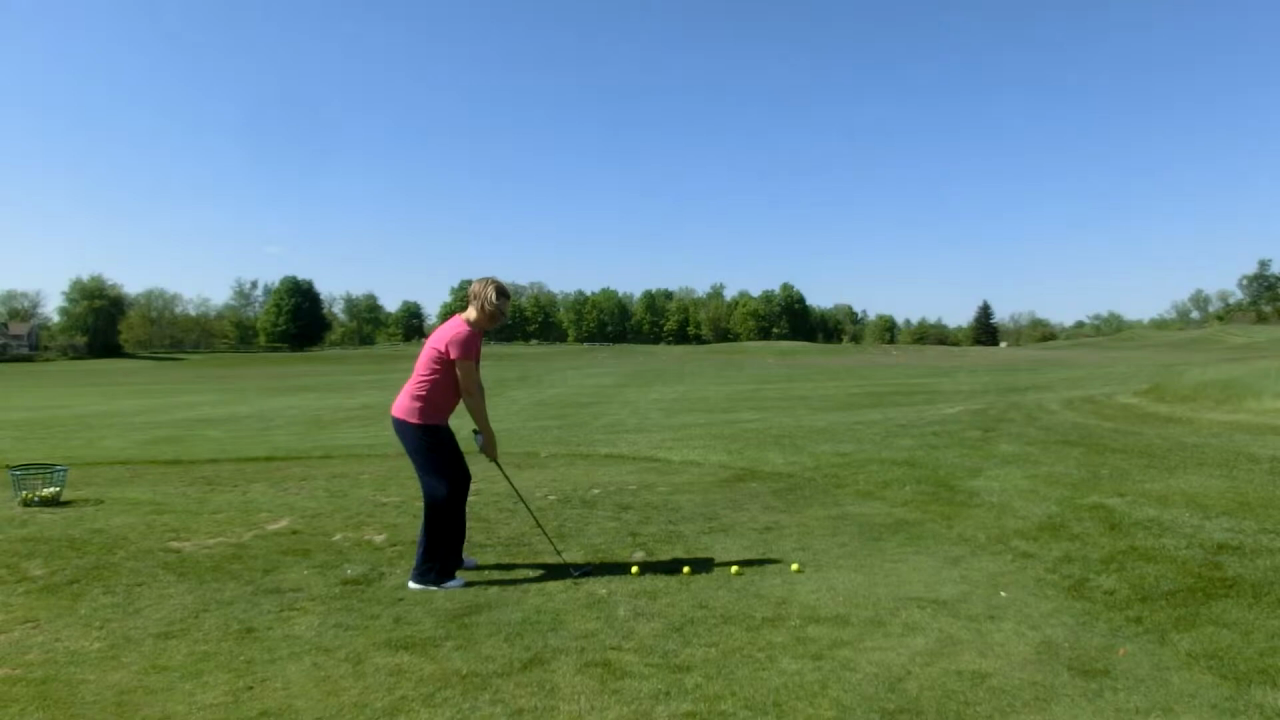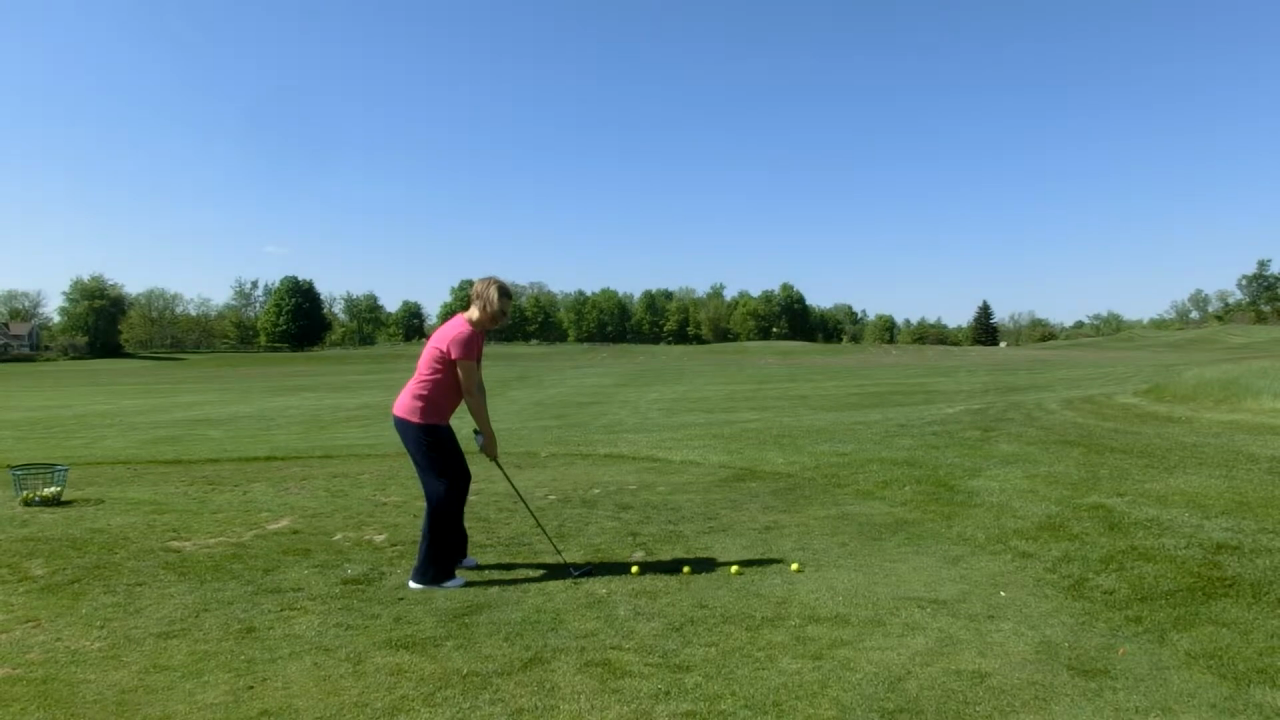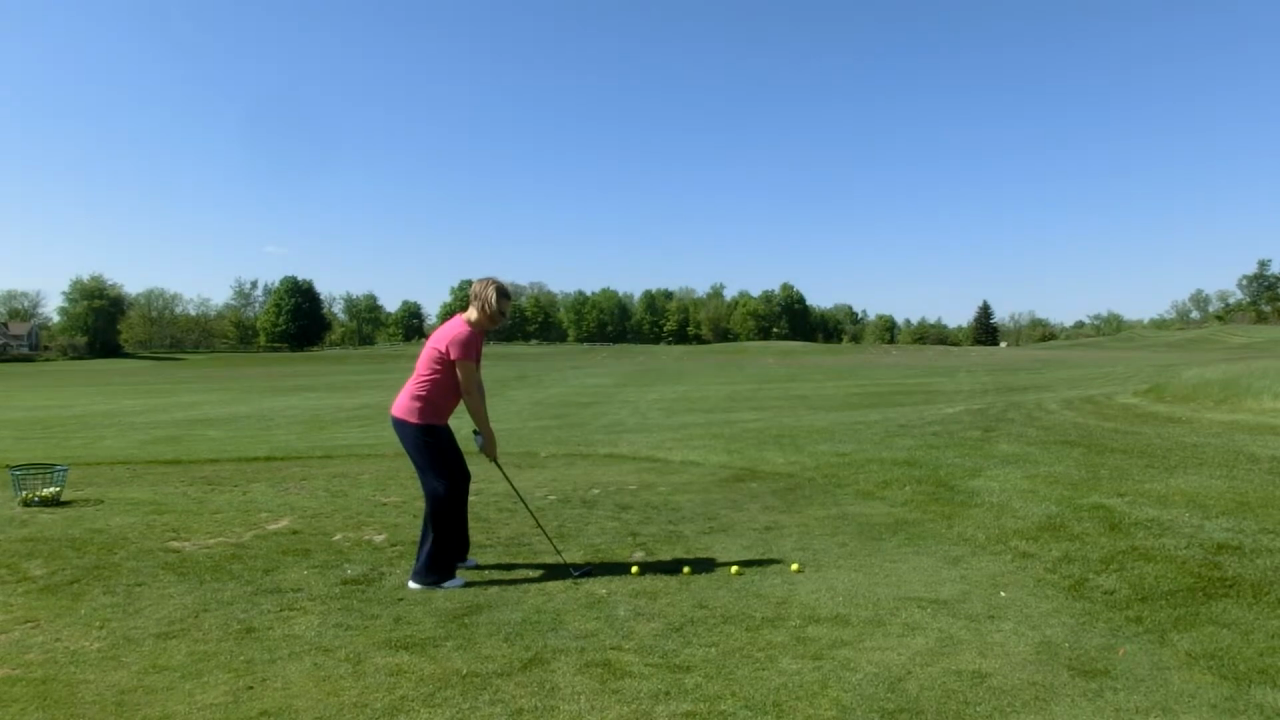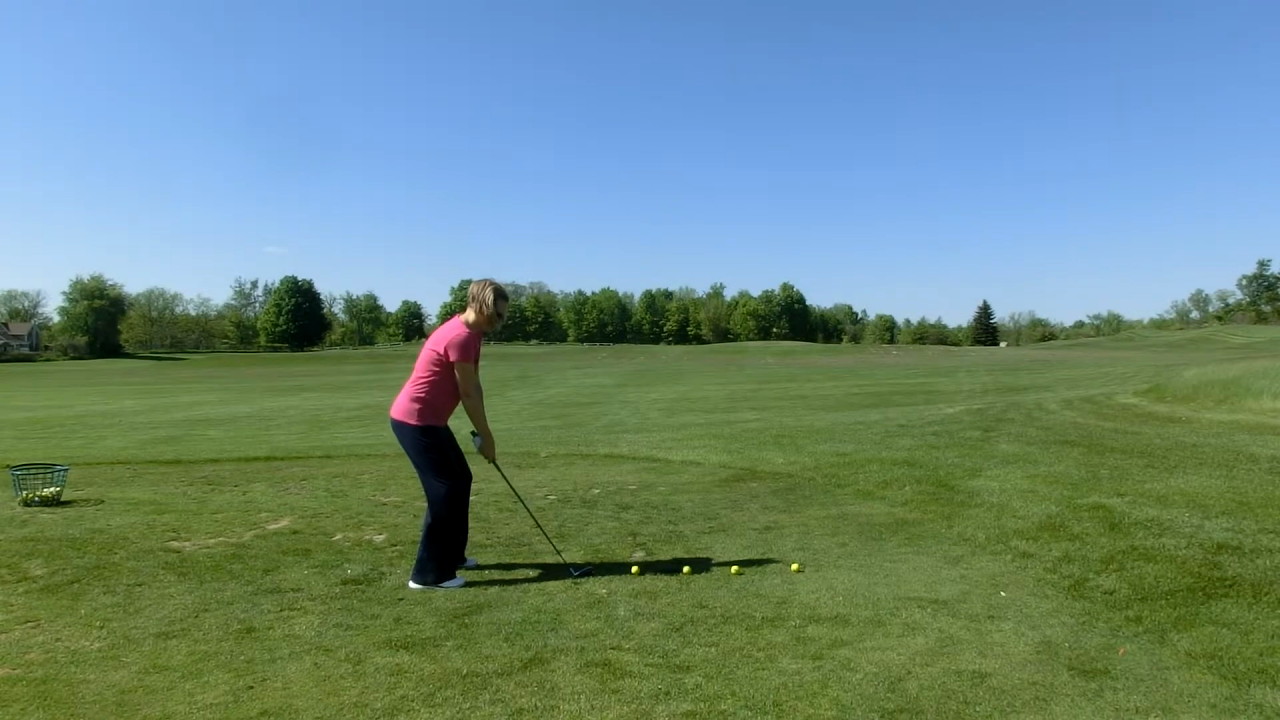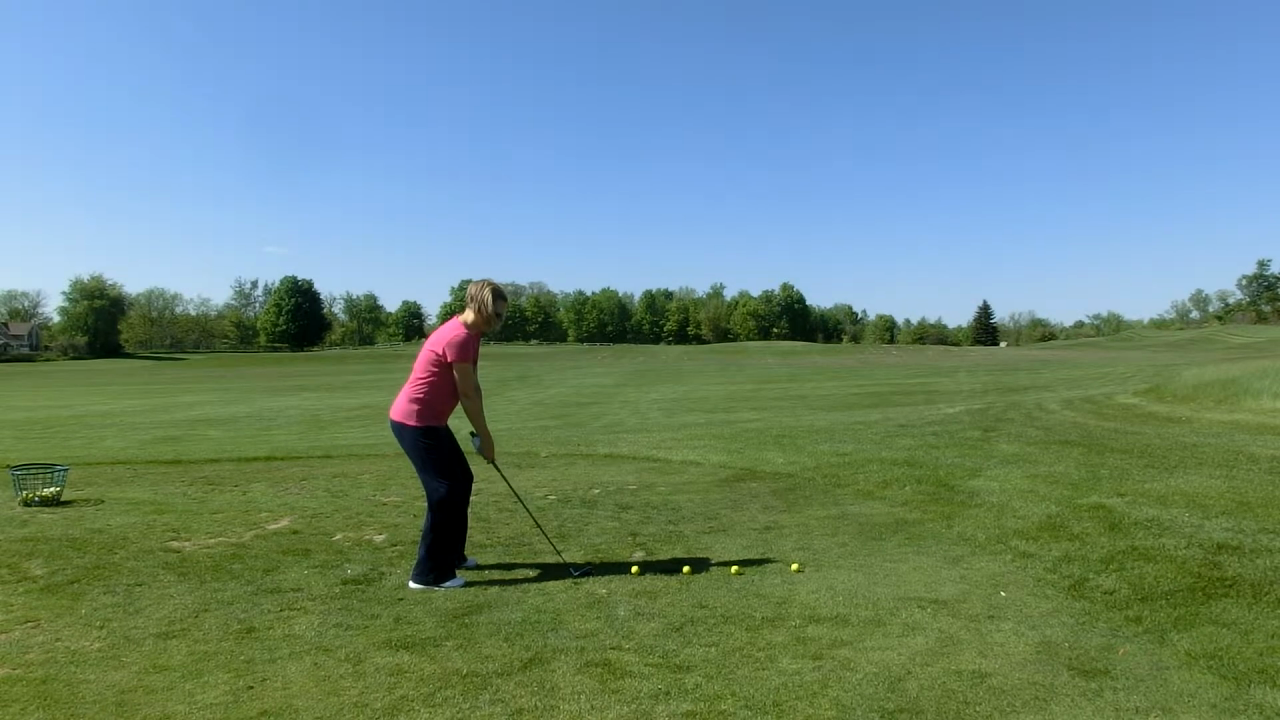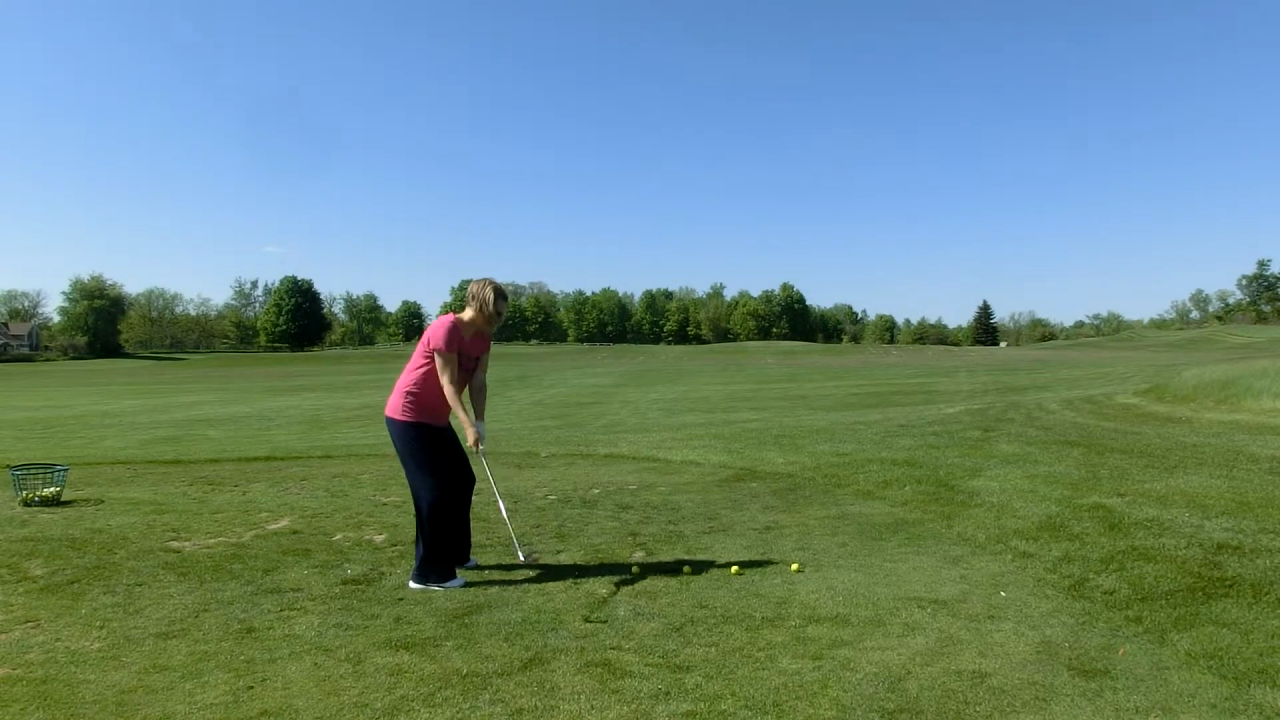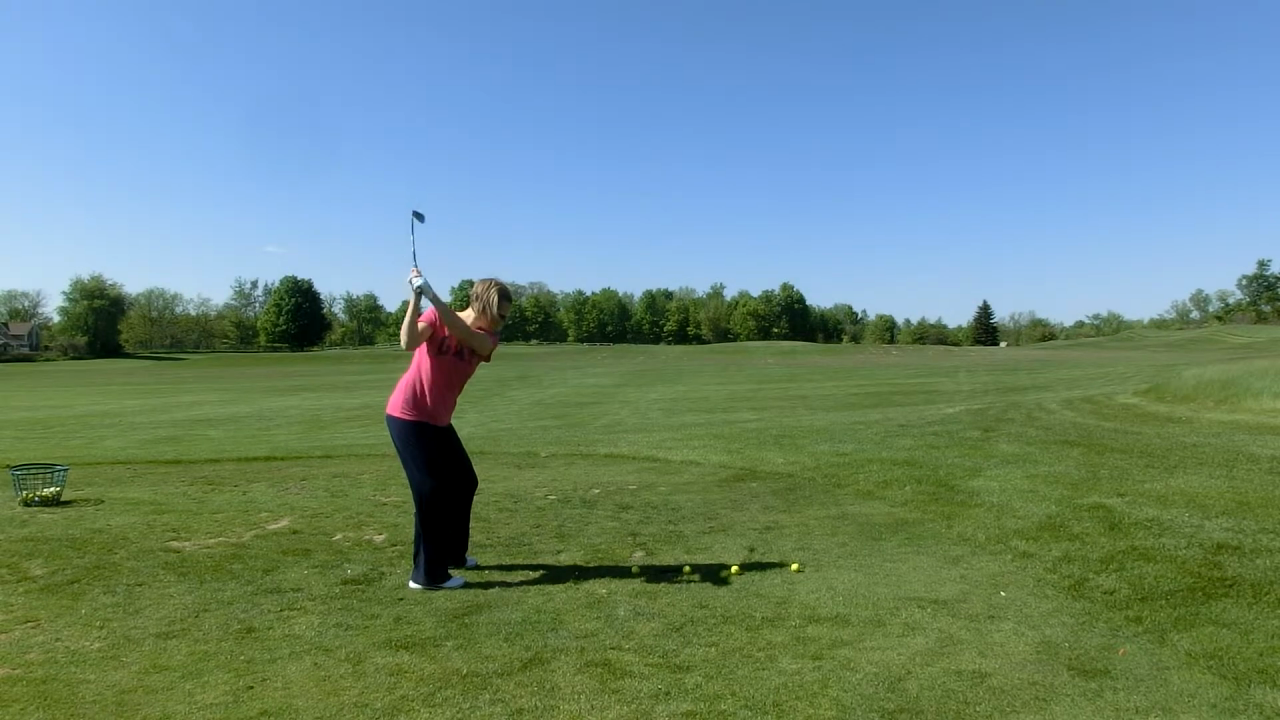
dt=0.5s
person 1, frame 1
left shoulder: (470, 331)
right shoulder: (462, 335)
left elbow: (476, 386)
right elbow: (469, 392)
left wrist: (484, 432)
right wrist: (488, 435)
left hip: (430, 418)
right hip: (416, 419)
left knee: (459, 481)
right knee: (442, 491)
left ankle: (449, 554)
right ankle: (429, 573)
person 1, frame 2
left shoulder: (473, 331)
right shoulder: (463, 335)
left elbow: (477, 385)
right elbow: (470, 392)
left wrist: (485, 431)
right wrist: (488, 434)
left hip: (430, 417)
right hip: (417, 418)
left knee: (458, 480)
right knee: (442, 490)
left ankle: (450, 552)
right ankle: (428, 572)
person 1, frame 3
left shoulder: (472, 331)
right shoulder: (462, 335)
left elbow: (476, 385)
right elbow: (469, 392)
left wrist: (485, 431)
right wrist: (487, 435)
left hip: (429, 418)
right hip: (415, 419)
left knee: (459, 480)
right knee: (443, 489)
left ankle: (451, 552)
right ankle: (428, 573)
person 1, frame 4
left shoulder: (470, 332)
right shoulder: (460, 337)
left elbow: (474, 387)
right elbow: (468, 394)
left wrist: (482, 433)
right wrist: (486, 436)
left hip: (429, 419)
right hip: (415, 420)
left knee: (460, 480)
right knee: (444, 490)
left ankle: (451, 553)
right ankle: (428, 573)
person 1, frame 5
left shoulder: (469, 333)
right shoulder: (459, 338)
left elbow: (473, 386)
right elbow: (466, 394)
left wrist: (481, 433)
right wrist: (485, 437)
left hip: (429, 420)
right hip: (415, 421)
left knee: (461, 480)
right knee: (445, 490)
left ankle: (450, 553)
right ankle: (428, 573)
person 1, frame 6
left shoulder: (482, 338)
right shoulder: (446, 328)
left elbow: (478, 382)
right elbow: (448, 385)
left wrist: (479, 422)
right wrist: (468, 426)
left hip: (435, 419)
right hip: (407, 417)
left knee: (462, 481)
right knee: (434, 490)
left ankle: (452, 553)
right ankle: (428, 573)
person 1, frame 7
left shoulder: (487, 339)
right shoulder: (434, 315)
left elbow: (464, 335)
right elbow: (409, 343)
left wrist: (433, 298)
right wrist: (416, 299)
left hip: (438, 419)
right hip: (408, 415)
left knee: (464, 482)
right knee: (431, 490)
left ankle: (451, 553)
right ankle: (428, 574)
